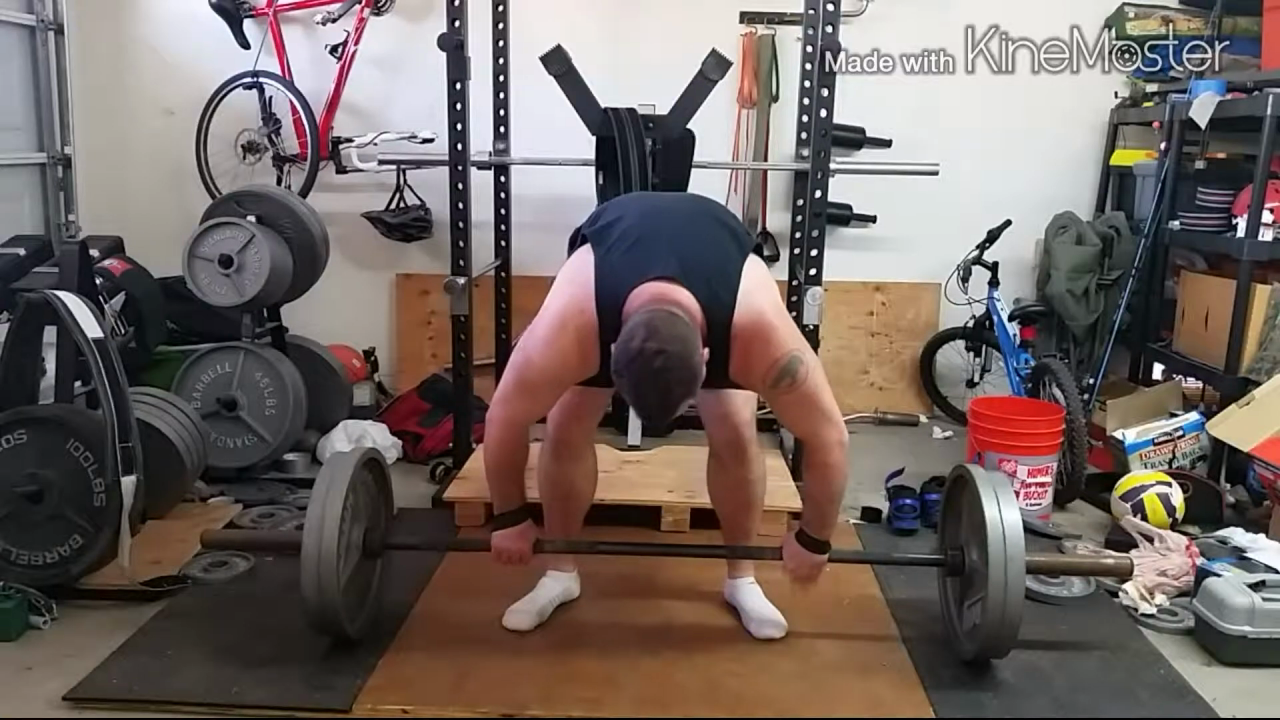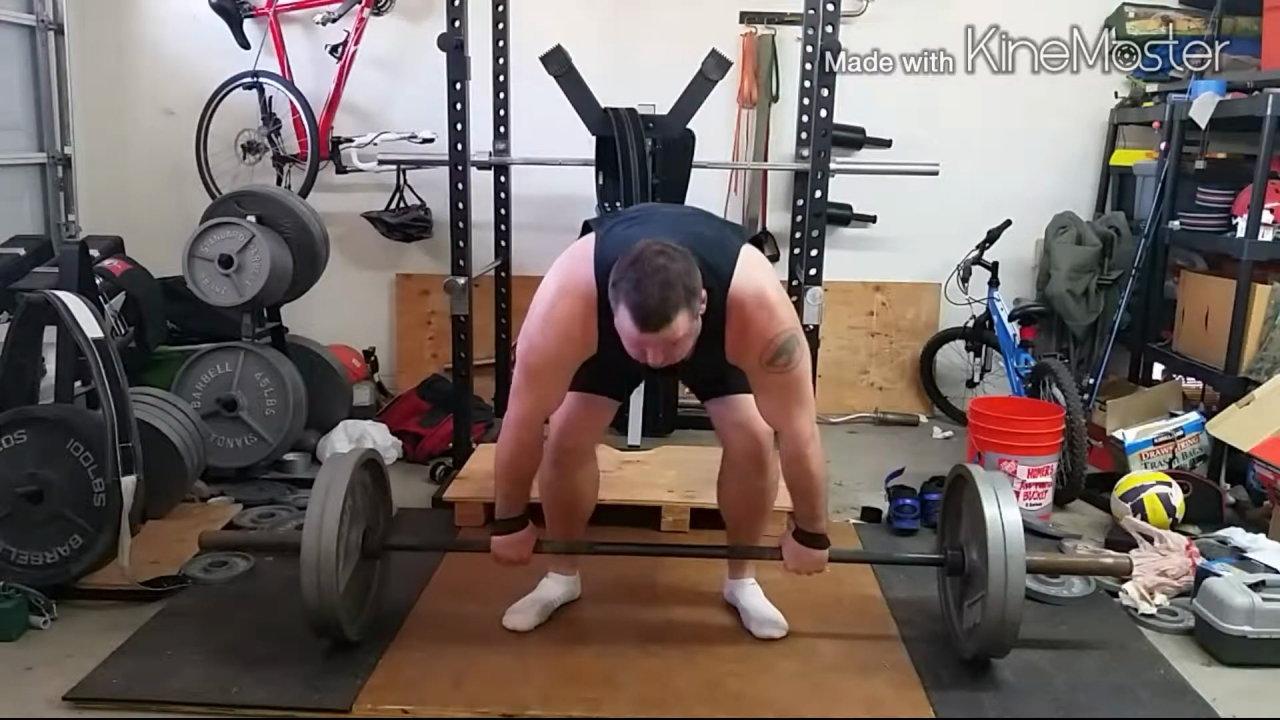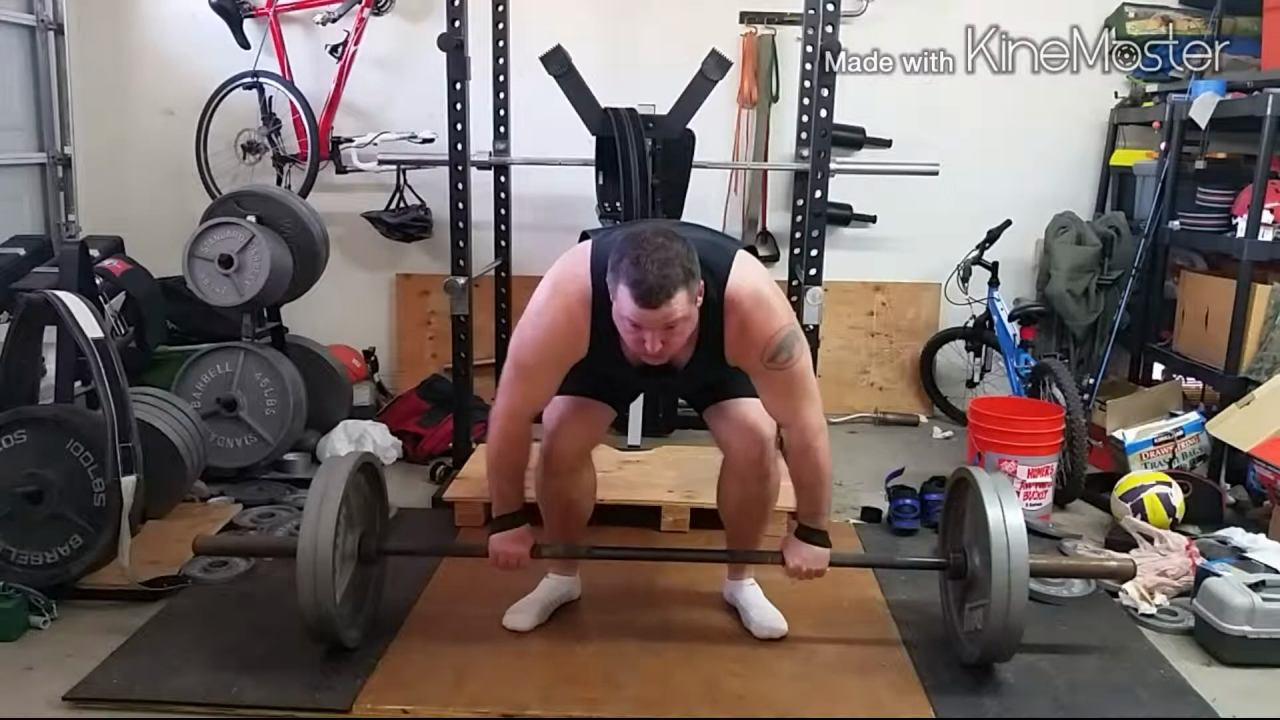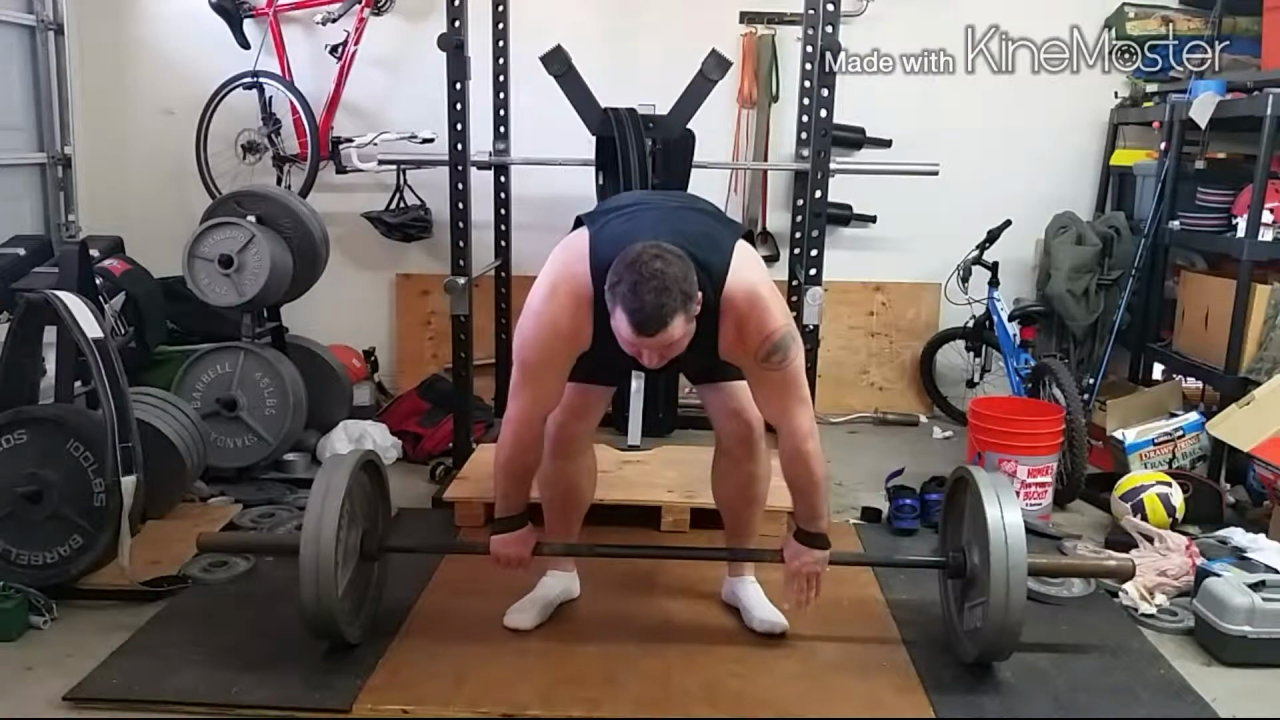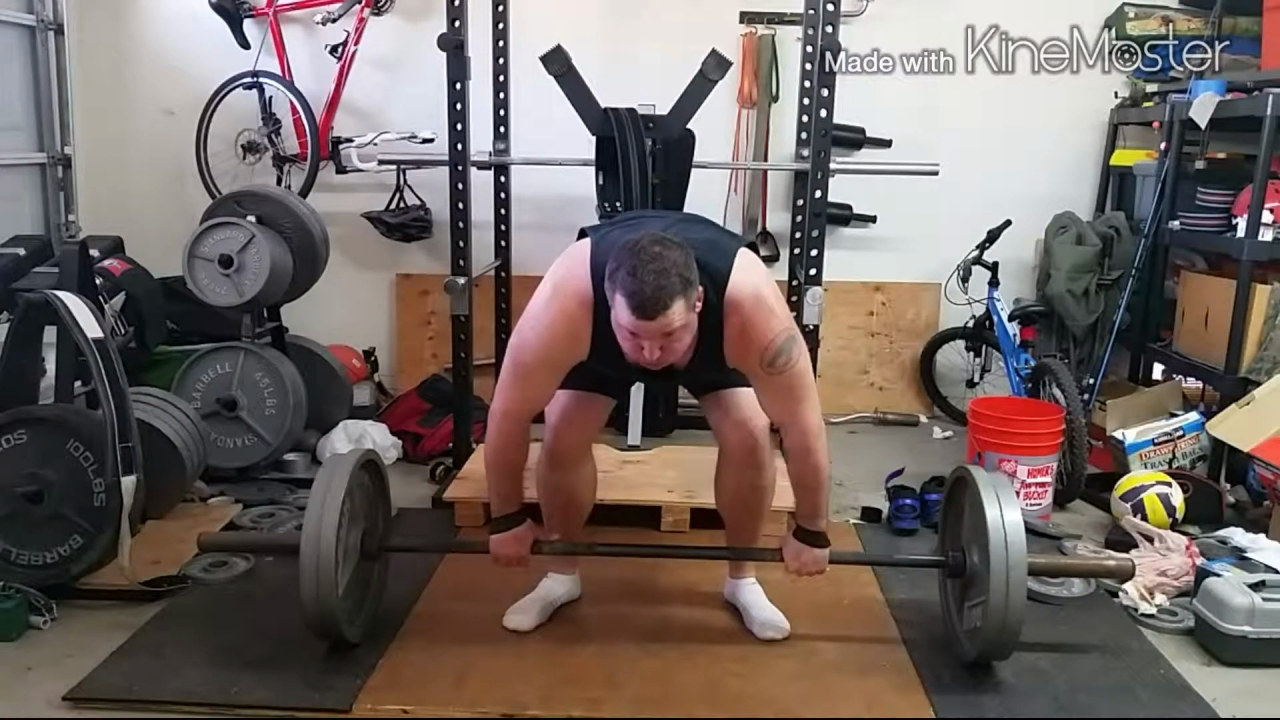
dt=0.7s
person 1, frame 1
left shoulder: (761, 333)
right shoulder: (568, 330)
left elbow: (827, 436)
right elbow: (504, 419)
left wrist: (813, 540)
right wrist: (509, 518)
left knee: (735, 433)
right knee: (565, 427)
left ankle: (740, 576)
right ankle: (560, 571)
person 1, frame 2
left shoulder: (756, 306)
right shoulder: (568, 302)
left elbow: (796, 430)
right elbow: (524, 419)
left wrist: (810, 533)
right wrist: (509, 522)
left knee: (752, 442)
right knee: (567, 438)
left ankle: (741, 578)
right ankle: (562, 574)
person 1, frame 3
left shoulder: (752, 306)
right shoulder: (565, 304)
left elbow: (806, 422)
right elbow: (510, 412)
left wrist: (812, 532)
right wrist: (507, 520)
left knee: (756, 445)
right knee: (560, 446)
left ankle: (740, 579)
right ankle: (561, 575)
person 1, frame 4
left shoulder: (749, 304)
right shoulder: (563, 297)
left elbow: (795, 423)
right elbow: (526, 415)
left wrist: (810, 534)
right wrist: (510, 520)
left hip: (713, 272)
left knee: (743, 428)
right knee: (565, 427)
left ankle: (740, 576)
right ankle: (560, 571)
person 1, frame 5
left shoulder: (751, 310)
right shoulder: (565, 305)
left elbow: (802, 424)
right elbow: (508, 412)
left wrist: (810, 532)
right wrist: (507, 520)
left knee: (749, 436)
right knee: (563, 436)
left ankle: (742, 578)
right ankle: (561, 573)
